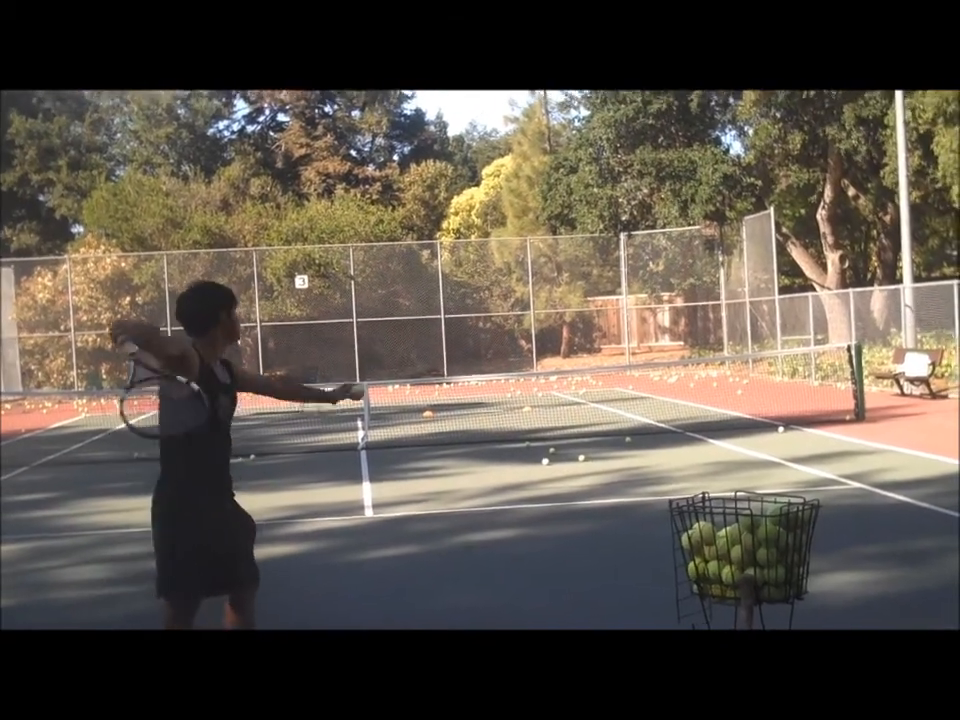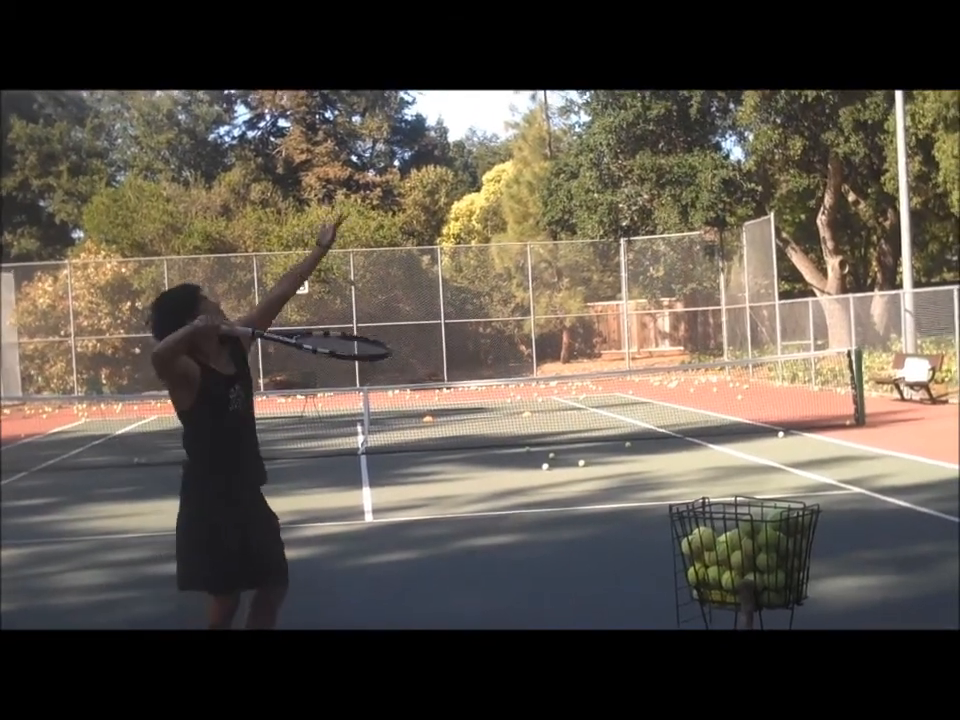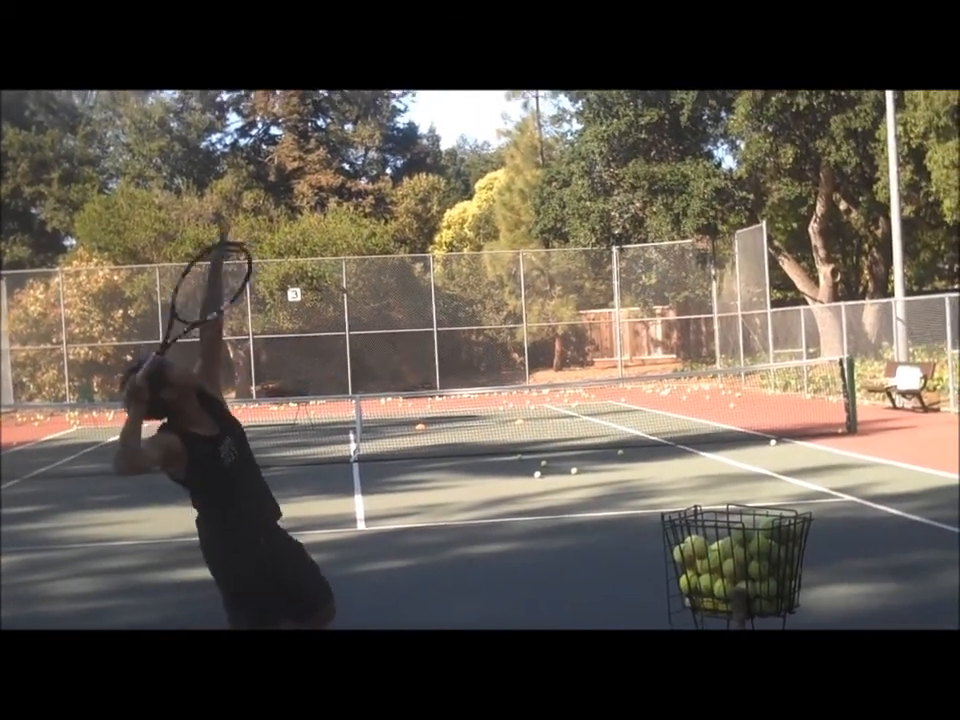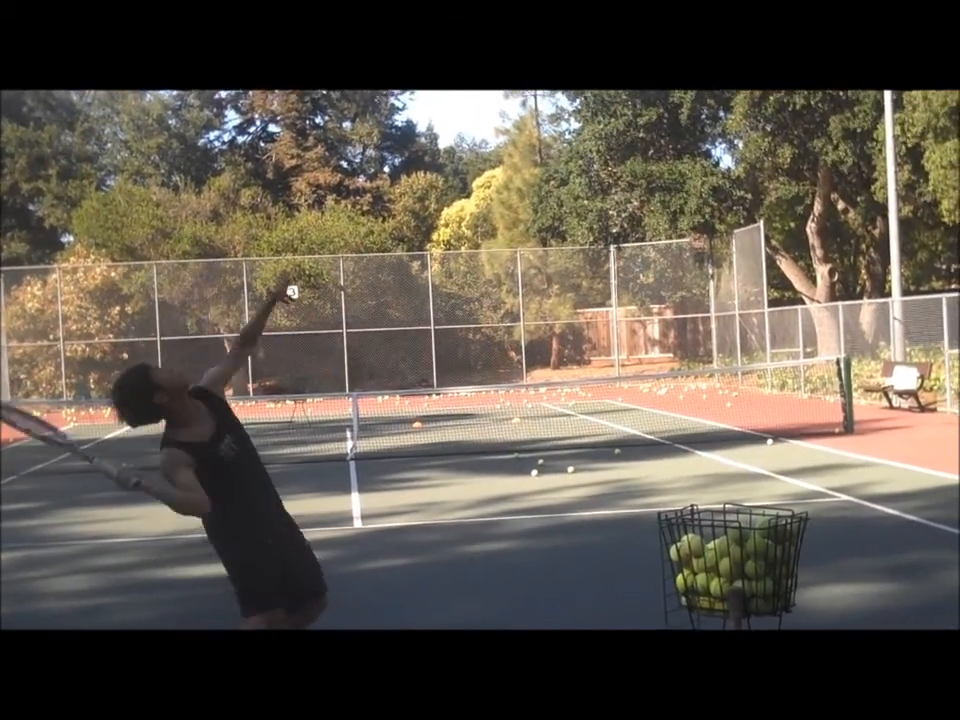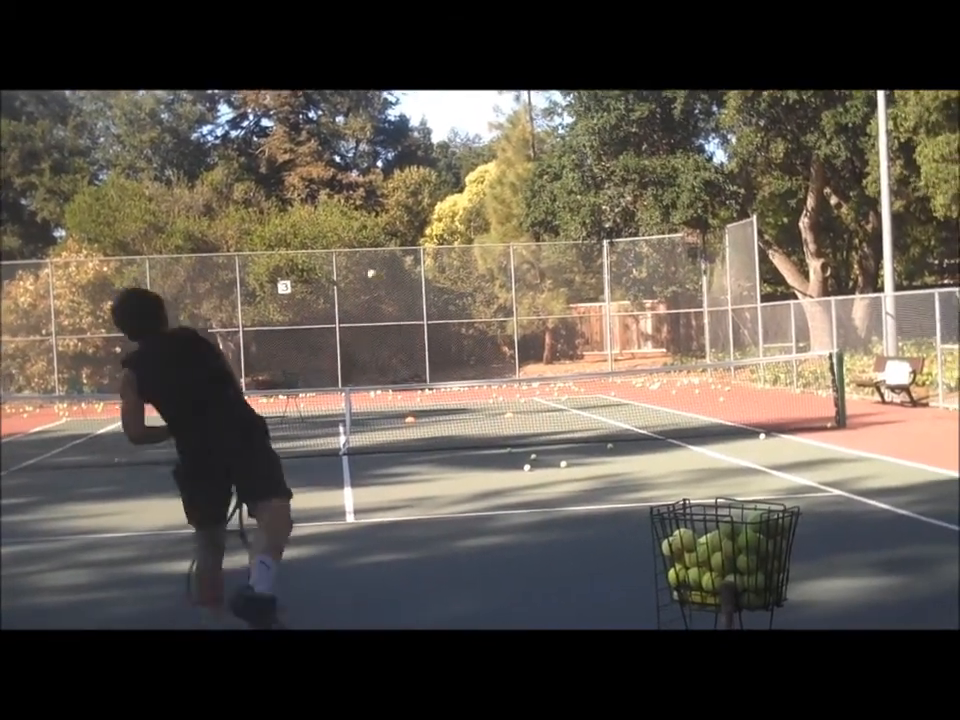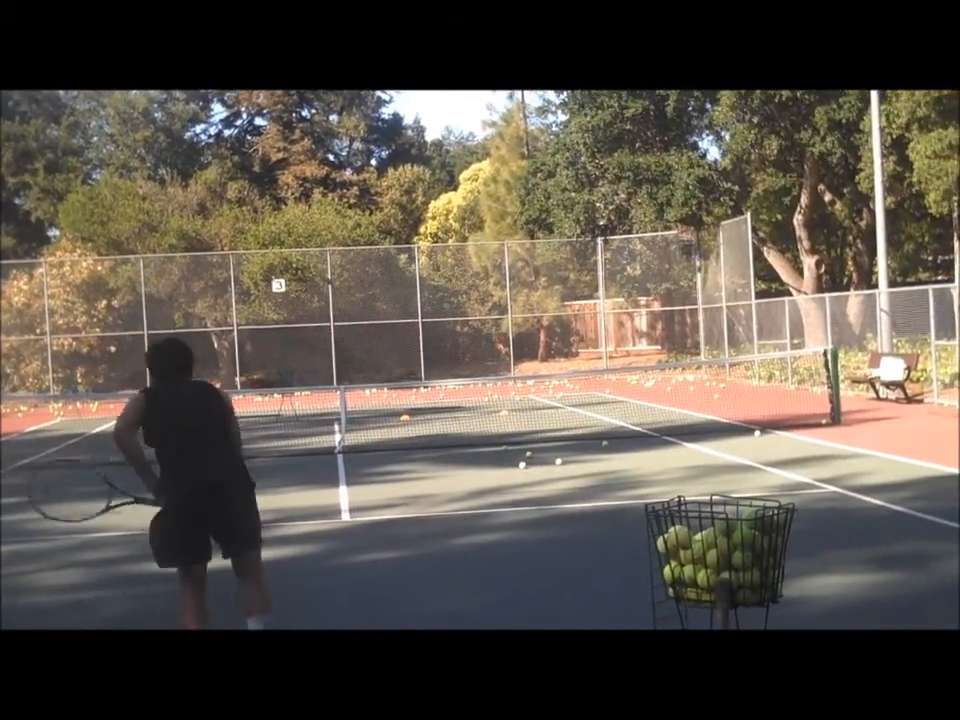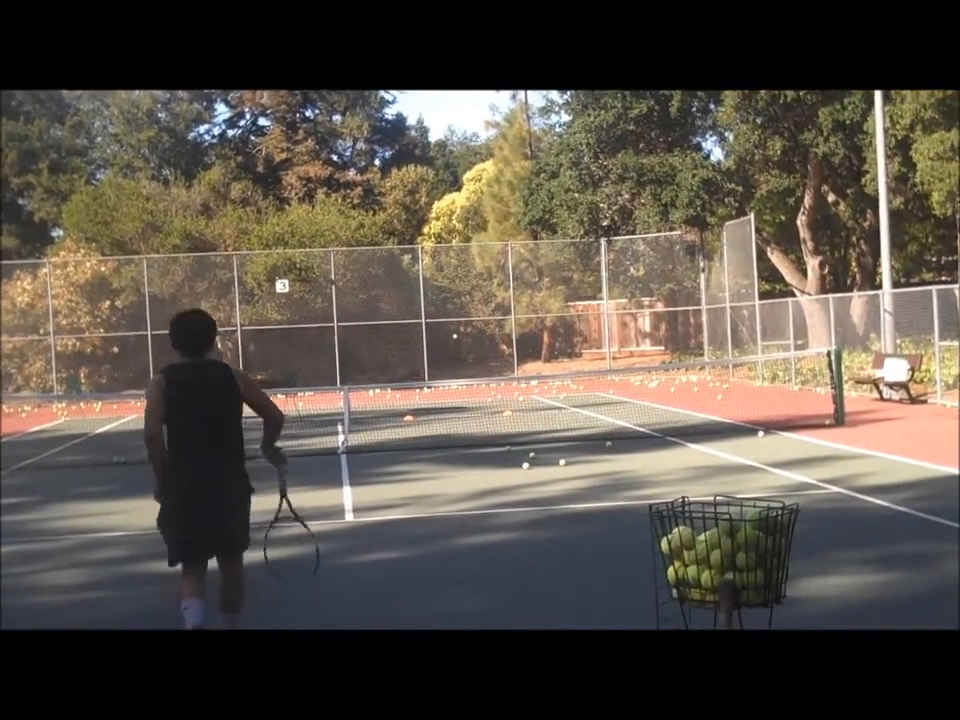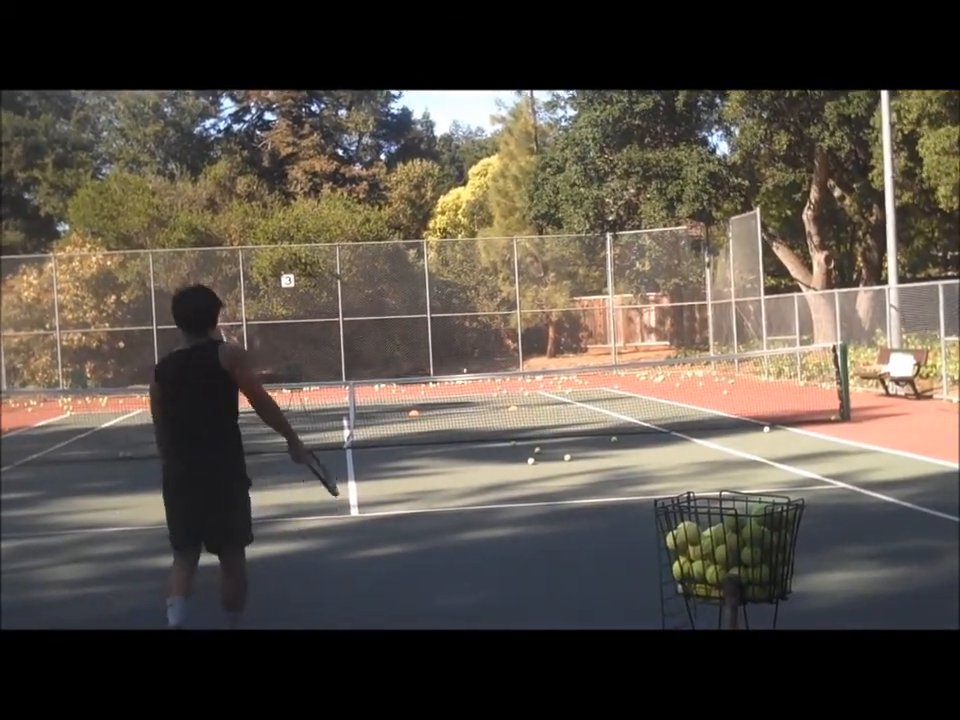
dt=0.4s
person 1, frame 1
left shoulder: (226, 370)
right shoulder: (182, 356)
left elbow: (276, 385)
right elbow: (142, 333)
left wrist: (329, 396)
right wrist: (126, 329)
left hip: (217, 499)
right hip: (182, 504)
left knee: (244, 587)
right knee: (182, 606)
person 1, frame 2
left shoulder: (234, 344)
right shoulder: (186, 373)
left elbow: (277, 295)
right elbow: (160, 356)
left wrist: (319, 251)
right wrist: (195, 329)
left hip: (248, 496)
right hip: (210, 502)
left knee: (272, 586)
right knee: (225, 600)
person 1, frame 3
left shoulder: (208, 395)
right shoulder: (171, 444)
left elbow: (210, 326)
right elbow: (126, 464)
left wrist: (217, 265)
right wrist: (135, 410)
left hip: (266, 533)
right hip: (231, 545)
left knee: (319, 610)
person 1, frame 4
left shoulder: (206, 396)
right shoulder: (175, 454)
left elbow: (238, 352)
right elbow: (200, 505)
left wrist: (269, 306)
right wrist: (149, 485)
left hip: (272, 522)
right hip: (238, 537)
left knee: (310, 603)
right knee: (265, 620)
person 1, frame 5
left shoulder: (132, 370)
right shoulder: (190, 339)
left elbow: (134, 433)
left hip: (197, 455)
right hip: (242, 435)
left knee: (209, 542)
right knee: (274, 510)
right ankle: (260, 588)
person 1, frame 6
left shoulder: (143, 400)
right shoulder: (215, 396)
left elbow: (122, 431)
left wrist: (155, 482)
left hip: (182, 490)
right hip: (231, 482)
left knee: (191, 580)
right knee: (248, 567)
right ankle: (258, 631)
person 1, frame 7
left shoulder: (162, 382)
right shoulder: (233, 376)
left elbow: (152, 435)
right elbow: (275, 417)
left wrist: (162, 482)
right wrist: (269, 448)
left hip: (183, 487)
right hip: (230, 484)
left knee: (192, 568)
right knee: (231, 564)
left ankle: (195, 622)
right ankle: (230, 628)
person 1, frame 8
left shoulder: (162, 369)
right shoulder: (228, 354)
left elbow: (160, 429)
right elbow: (261, 402)
right wrist: (292, 438)
left hip: (179, 475)
right hip: (225, 471)
left knee: (184, 556)
right knee: (232, 556)
left ankle: (175, 622)
right ankle: (234, 625)
